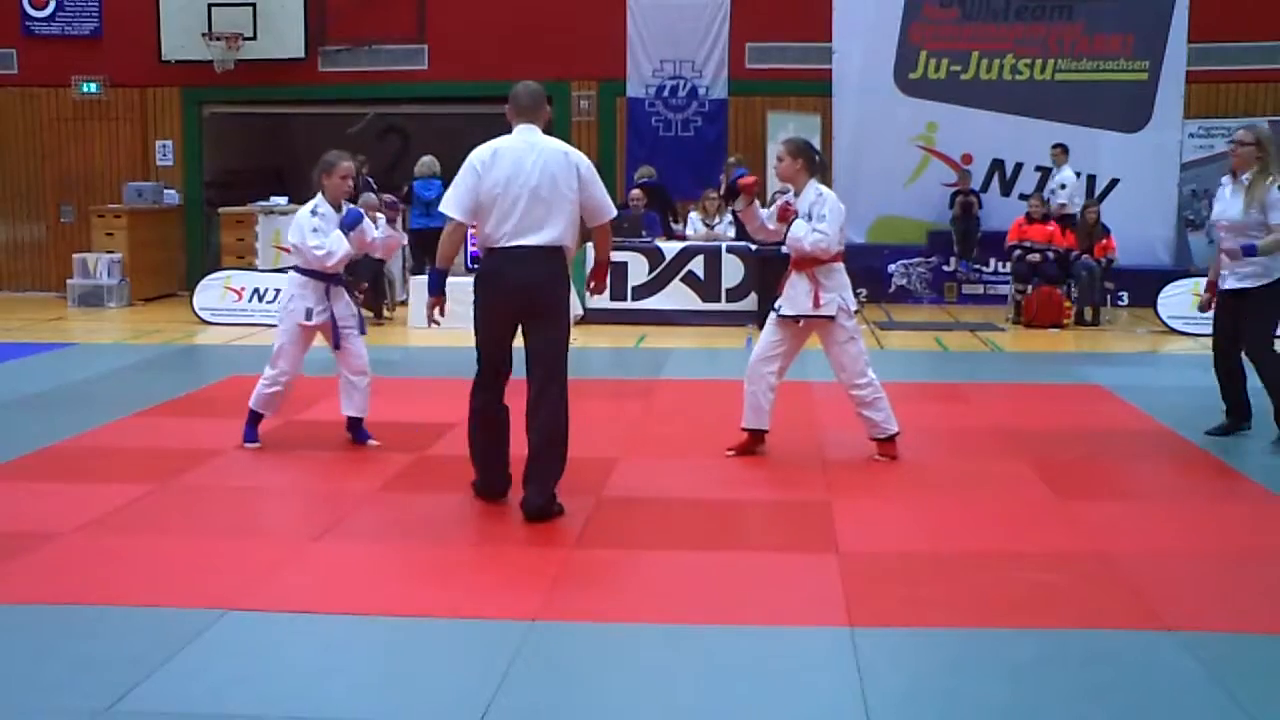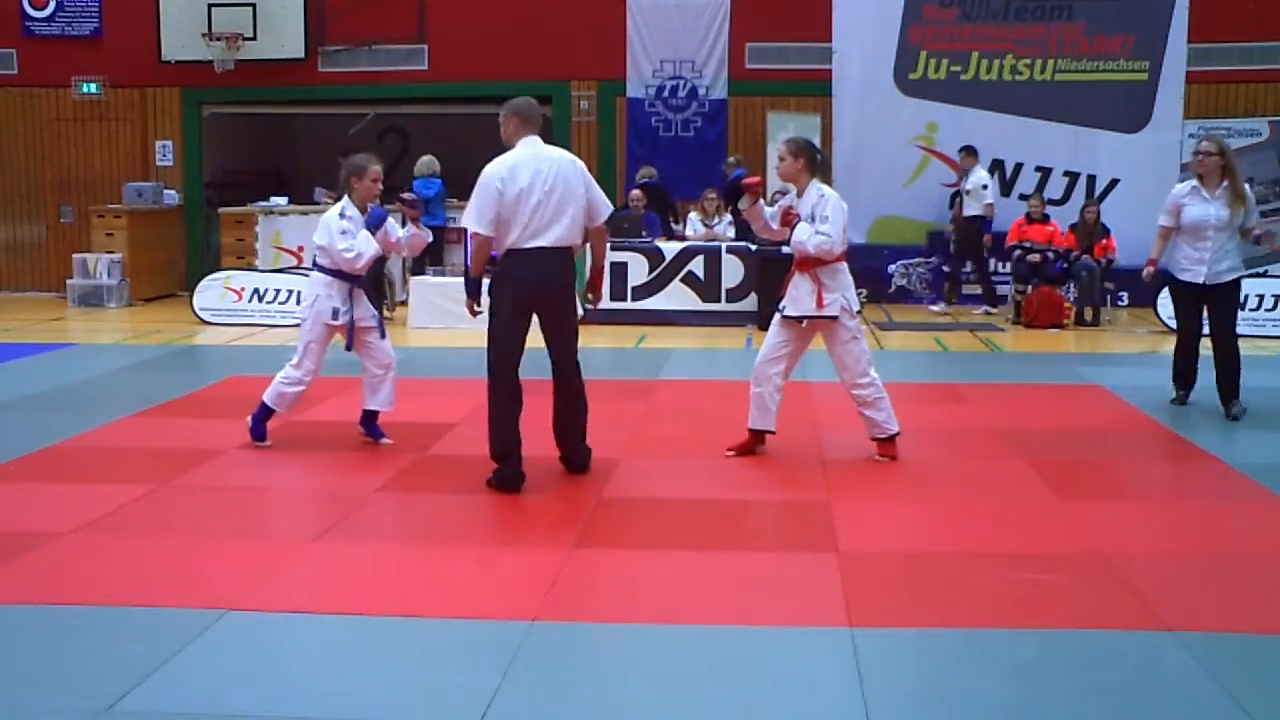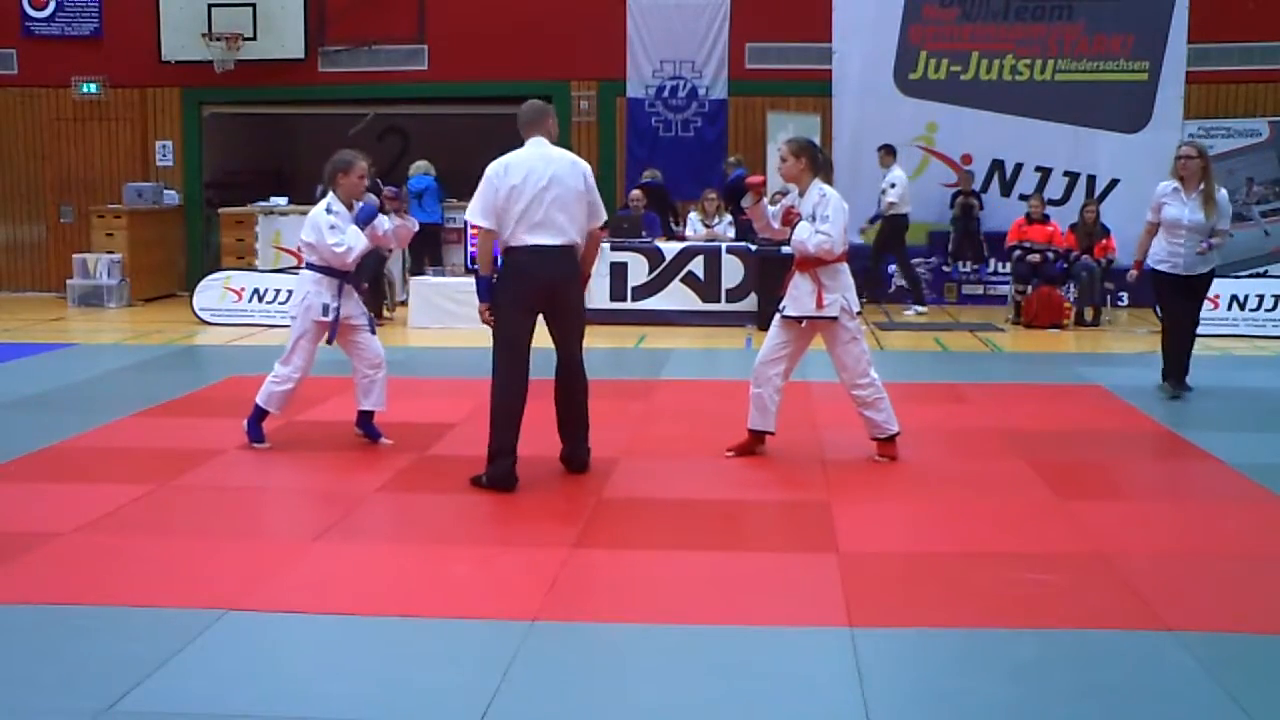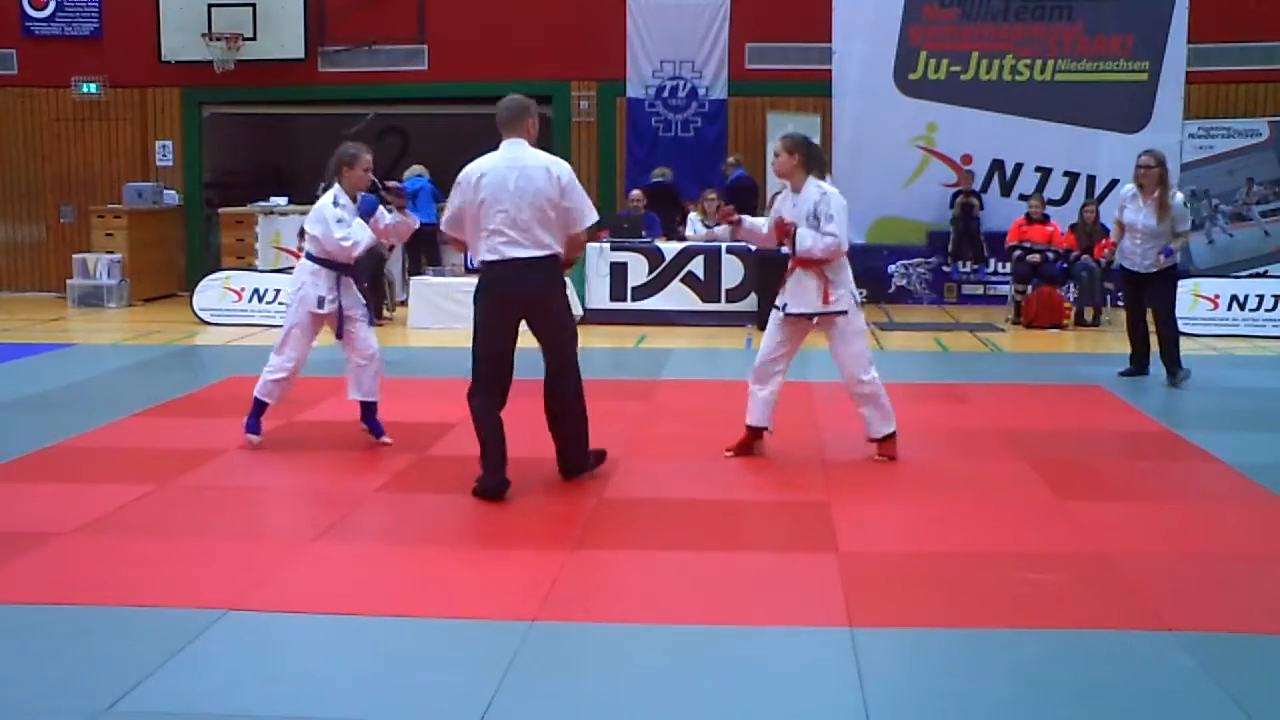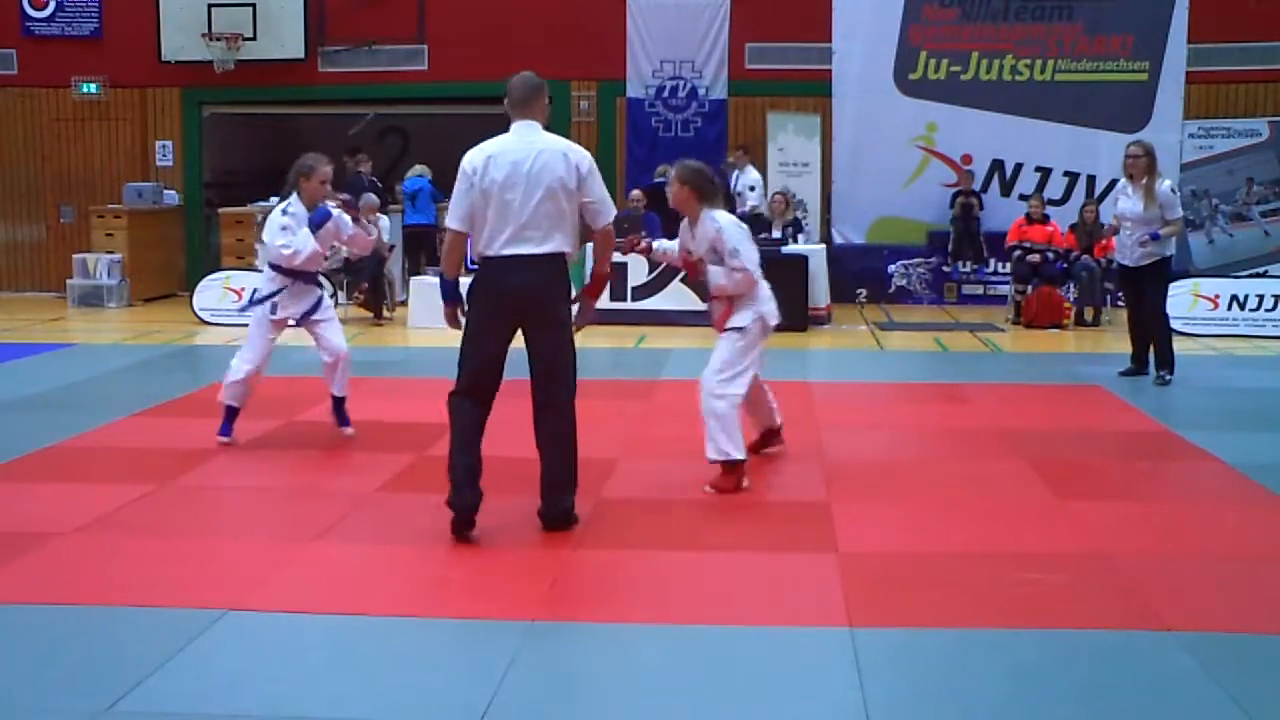
dt=0.7s
person 1, frame 1
left shoulder: (484, 156)
right shoulder: (571, 158)
left elbow: (455, 225)
right elbow: (601, 223)
left wrist: (436, 284)
right wrist: (602, 266)
left hip: (498, 272)
right hip: (548, 272)
left knee: (491, 378)
right knee: (547, 383)
left ankle: (492, 477)
right ankle: (540, 493)
person 1, frame 2
left shoulder: (498, 169)
right shoulder: (571, 164)
left elbow: (482, 237)
right elbow: (598, 227)
left wrist: (473, 283)
right wrist: (596, 275)
left hip: (515, 271)
right hip: (559, 269)
left knee: (503, 371)
right knee: (565, 364)
left ankle: (508, 468)
right ankle: (575, 454)
person 1, frame 3
left shoulder: (501, 167)
right shoulder: (576, 165)
left elbow: (485, 234)
right elbow: (594, 232)
left wrist: (485, 290)
right wrist: (581, 274)
left hip: (520, 267)
right hip: (564, 267)
left knee: (510, 369)
right knee: (570, 361)
left ankle: (502, 469)
right ankle: (576, 453)
person 1, frame 4
left shoulder: (473, 173)
right shoulder: (556, 169)
left elbow: (455, 235)
right elbow: (580, 235)
left hip: (497, 281)
right hip: (544, 278)
left knee: (488, 382)
right knee: (563, 369)
left ankle: (493, 474)
right ankle: (575, 456)
person 1, frame 5
left shoulder: (479, 156)
right shoulder: (573, 156)
left elbow: (455, 236)
right elbow: (604, 230)
left wrist: (450, 293)
right wrist: (595, 285)
left hip: (493, 280)
right hip: (547, 280)
left knee: (473, 390)
right knee: (554, 395)
left ankle: (464, 497)
right ankle: (558, 505)
person 2, frame 1
left shoulder: (824, 198)
right shoulder: (790, 201)
left elbow: (824, 244)
right elbow: (762, 231)
left wrist: (793, 223)
right wrist: (746, 201)
left hip: (827, 292)
right hip: (796, 290)
left knee: (855, 372)
right knee: (762, 363)
left ankle: (885, 436)
right ankle: (755, 436)
person 2, frame 2
left shoulder: (827, 198)
right shoulder: (793, 200)
left elbow: (829, 246)
right elbow: (767, 229)
left wrist: (796, 226)
right wrist: (752, 201)
left hip: (831, 291)
right hip: (800, 289)
left knee: (857, 371)
right knee: (767, 365)
left ankle: (886, 436)
right ankle: (756, 436)
person 2, frame 3
left shoulder: (828, 198)
right shoulder: (795, 200)
left elbow: (830, 246)
right elbow: (768, 228)
left wrist: (797, 226)
right wrist: (755, 199)
left hip: (831, 291)
right hip: (801, 289)
left knee: (857, 371)
right knee: (767, 364)
left ankle: (886, 436)
right ankle: (756, 436)
person 2, frame 4
left shoulder: (827, 195)
right shoulder: (785, 199)
left elbow: (837, 245)
right elbow: (767, 234)
left wrist: (795, 235)
right wrist: (739, 222)
left hip: (832, 289)
right hip: (797, 287)
left knee: (857, 370)
right knee: (767, 362)
left ankle: (884, 435)
right ankle: (753, 434)
person 2, frame 5
left shoulder: (724, 226)
right shoulder: (691, 224)
left elbow: (747, 277)
right elbow: (681, 253)
left wrist: (703, 270)
right wrist: (646, 247)
left hip: (750, 311)
right hip: (732, 311)
left knee: (717, 387)
right knee: (743, 379)
left ankle: (732, 469)
right ankle: (771, 430)
person 3, frame 1
left shoulder: (352, 215)
right shoulder: (308, 215)
left elbow: (379, 247)
right elbow: (321, 256)
right wrist: (345, 232)
left hip: (335, 294)
right hip: (304, 294)
left knee: (356, 363)
right knee: (282, 365)
left ankle: (356, 426)
right ankle: (252, 423)
person 3, frame 2
left shoulder: (374, 216)
right shoulder: (336, 218)
left elbow: (407, 246)
right elbow: (352, 260)
left wrist: (414, 221)
right wrist: (371, 231)
left hip: (353, 296)
right hip: (326, 294)
left knee: (382, 359)
right knee: (304, 367)
left ankle: (369, 422)
right ankle: (259, 419)
person 3, frame 3
left shoulder: (359, 211)
right shoulder: (322, 214)
right elbow: (341, 255)
right wrist: (360, 226)
left hip: (344, 293)
right hip: (316, 293)
left knee: (372, 357)
right knee: (295, 365)
left ankle: (365, 423)
right ankle: (255, 422)
person 3, frame 4
left shoulder: (363, 203)
right shoulder: (328, 206)
left elbow: (396, 234)
right elbow: (346, 248)
left wrist: (400, 208)
right wrist: (364, 219)
left hip: (342, 284)
right hip: (314, 283)
left knee: (366, 350)
right knee: (289, 353)
left ankle: (369, 417)
right ankle: (255, 417)
person 3, frame 5
left shoulder: (330, 214)
right shoulder: (282, 214)
left elbow: (363, 243)
right elbow: (288, 255)
left wrist: (357, 218)
right wrist: (311, 230)
left hip: (311, 291)
right hip: (278, 291)
left knee: (337, 350)
right knee: (251, 359)
left ankle: (339, 409)
right ankle: (228, 419)
person 4, frame 1
right shoulder: (1223, 190)
left wrist: (1248, 249)
right wrist: (1210, 288)
right hip: (1229, 284)
right knee: (1224, 351)
right ankle: (1237, 415)
person 4, frame 2
left shoulder: (1241, 194)
right shoulder: (1181, 192)
left elbow: (1246, 232)
right elbow: (1163, 235)
left wrist: (1261, 238)
right wrist: (1152, 263)
left hip: (1226, 277)
right hip: (1185, 276)
left knee: (1225, 337)
right knee: (1188, 336)
left ankle: (1231, 399)
right ankle: (1182, 388)
person 4, frame 3
left shoulder: (1217, 196)
right shoulder: (1164, 190)
left elbow: (1221, 235)
right elbow: (1150, 230)
left wrist: (1210, 245)
right wrist: (1137, 264)
left hip: (1199, 271)
right hip: (1164, 267)
left knee: (1188, 323)
right knee: (1171, 322)
left ankle: (1179, 376)
right ankle: (1171, 379)
person 4, frame 4
left shoulder: (1175, 200)
right shoulder: (1127, 193)
left elbow: (1183, 236)
left wrist: (1168, 251)
right wrist: (1114, 244)
left hip: (1161, 269)
right hip: (1129, 266)
left knee: (1165, 316)
right knee: (1134, 316)
left ankle: (1174, 368)
right ankle: (1139, 363)
person 4, frame 5
left shoulder: (1163, 188)
right shoulder: (1121, 187)
left elbow: (1177, 226)
left wrist: (1155, 235)
right wrist: (1113, 227)
left hip: (1155, 260)
right hip: (1126, 260)
left knee: (1155, 311)
right knee: (1135, 312)
left ankle: (1164, 368)
right ankle: (1139, 362)
